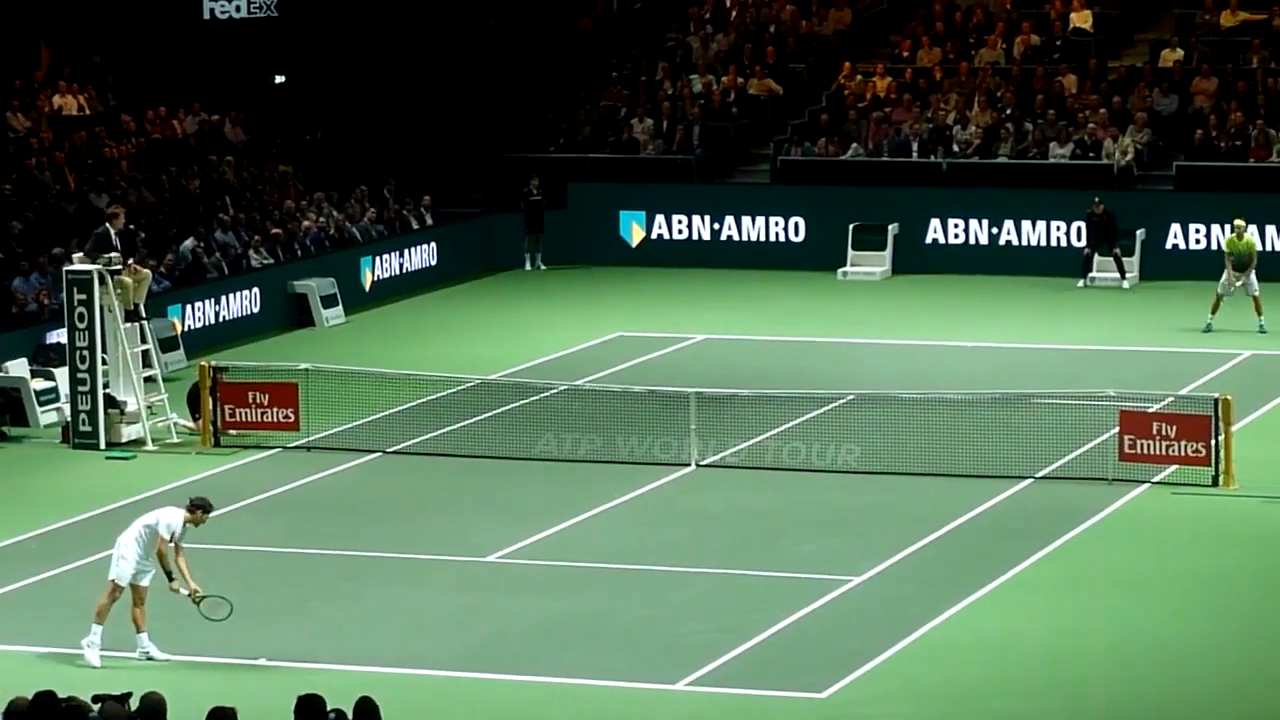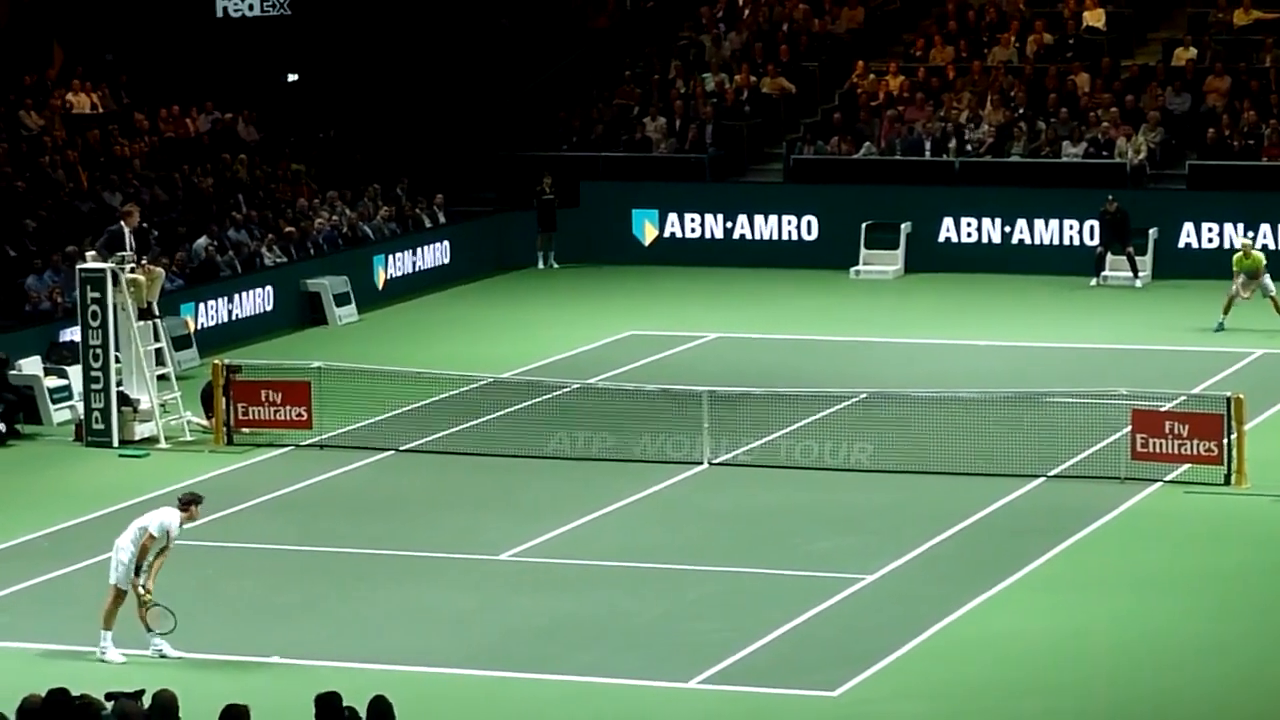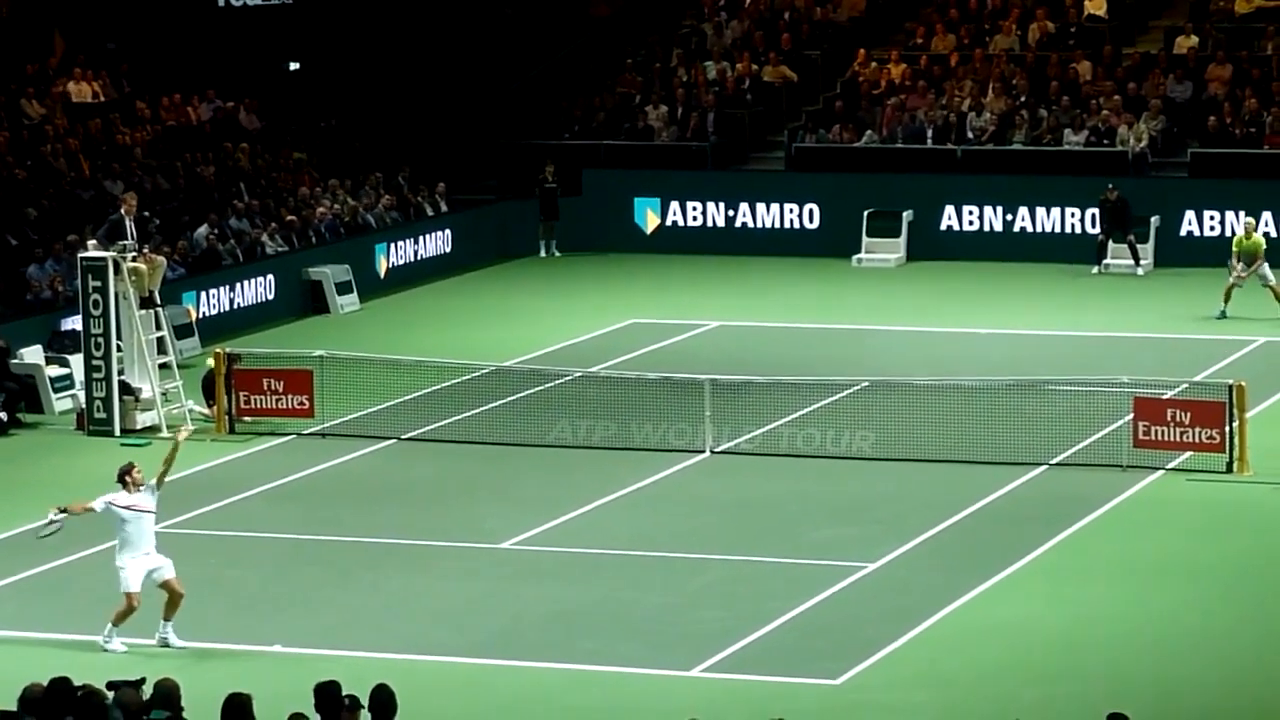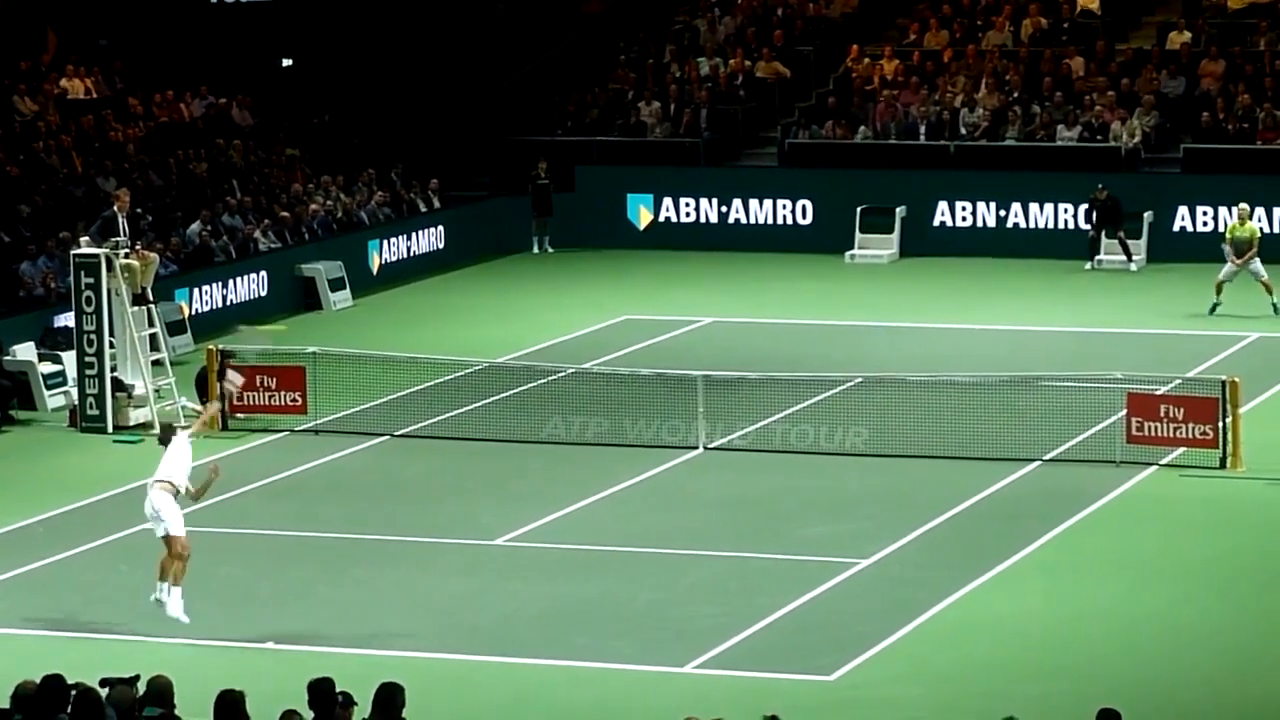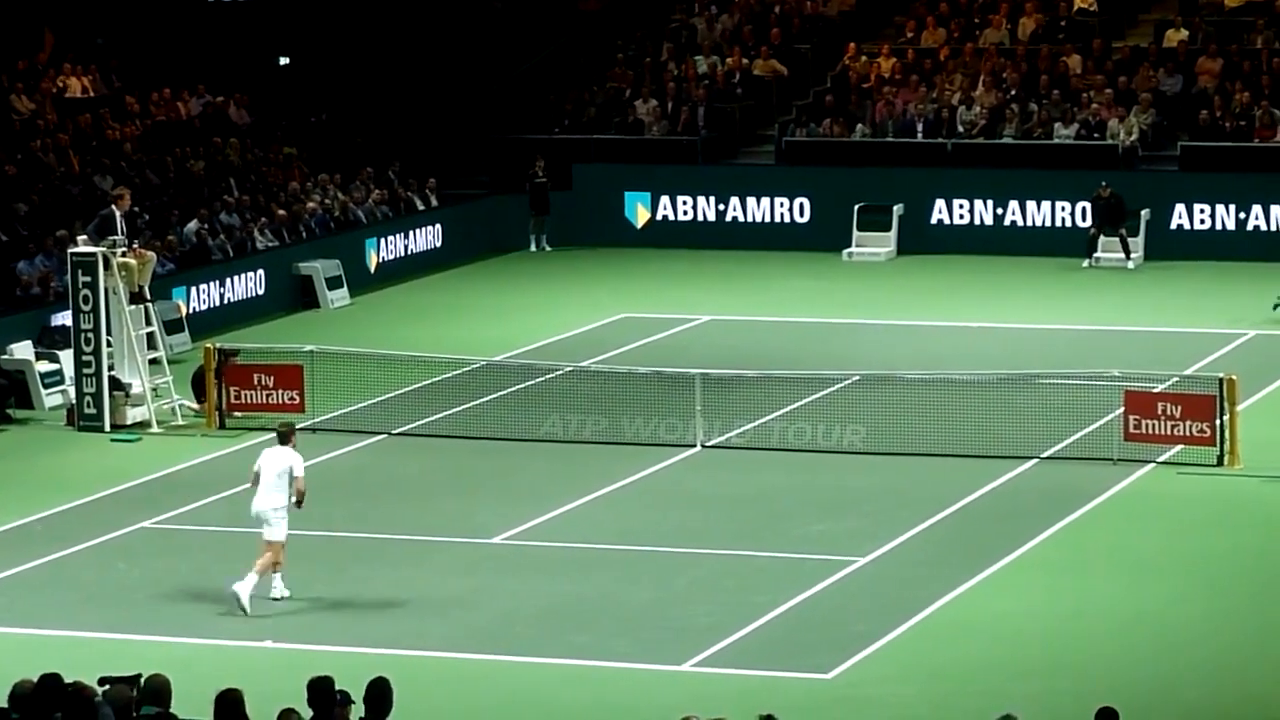
dt=0.7s
person 1, frame 1
left shoulder: (182, 526)
right shoulder: (171, 517)
left elbow: (179, 556)
right elbow: (161, 551)
left wrist: (190, 584)
right wrist: (171, 579)
left hip: (144, 556)
right hip: (129, 549)
left knee: (139, 601)
right knee: (113, 594)
left ankle: (145, 647)
right ankle: (92, 641)
person 1, frame 2
left shoulder: (178, 527)
right shoulder: (166, 517)
left elbow: (162, 554)
right elbow: (145, 545)
left wrist: (149, 580)
right wrist: (137, 573)
left hip: (144, 558)
right hip: (128, 552)
left knee: (144, 601)
right knee: (117, 598)
left ankle: (157, 645)
right ankle: (105, 647)
person 1, frame 3
left shoulder: (150, 493)
right shoulder: (113, 500)
left elbow: (165, 468)
right elbow: (84, 508)
left wrist: (177, 444)
right wrist: (62, 510)
left hip: (152, 557)
right hip: (130, 561)
left knee: (177, 592)
right knee: (132, 604)
left ankle: (165, 634)
right ankle: (108, 637)
person 1, frame 4
right shoulder: (179, 440)
left elbow: (195, 497)
right elbow: (201, 423)
left wrist: (210, 480)
left hip: (168, 501)
right hip: (161, 499)
left knee: (183, 552)
right knee: (177, 551)
left ankle: (173, 597)
right ankle: (162, 593)
person 1, frame 5
left shoulder: (266, 454)
right shoulder: (294, 458)
left elbow: (253, 482)
right elbow: (300, 487)
right wrist: (298, 501)
left hip: (258, 505)
right hip: (274, 508)
left knee: (277, 548)
right knee: (271, 555)
left ankle: (277, 587)
right ankle: (244, 587)
